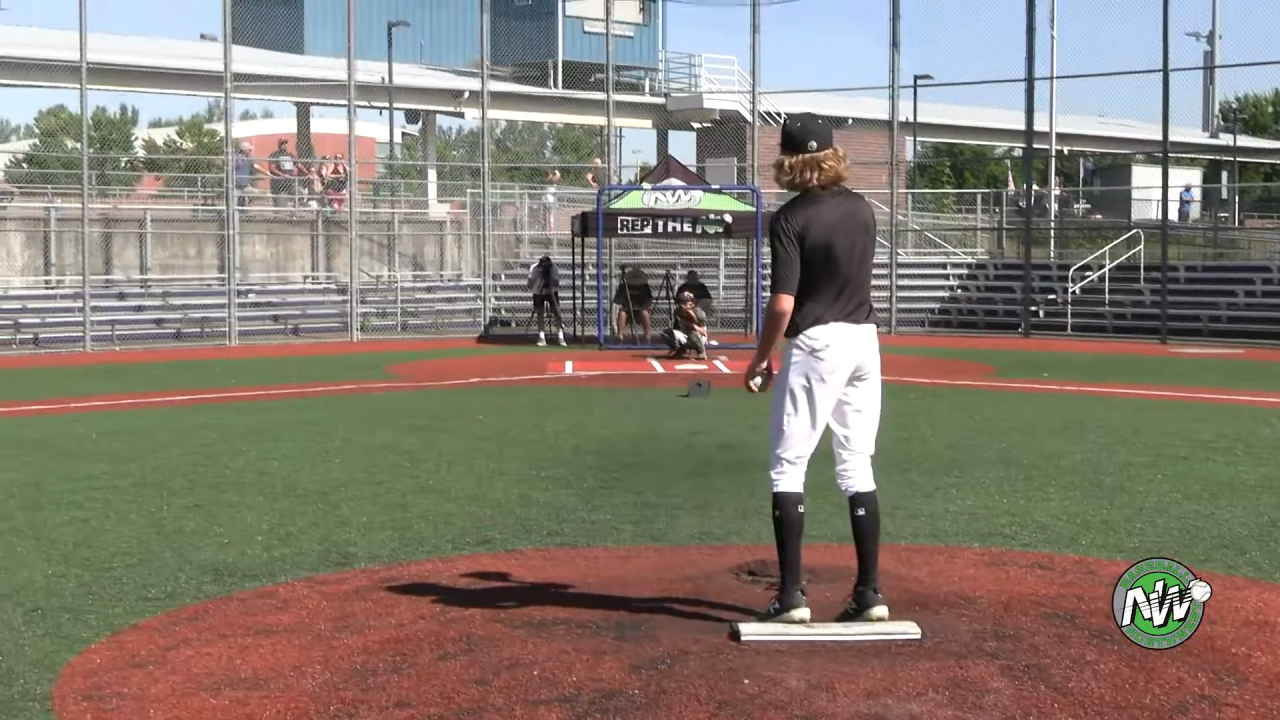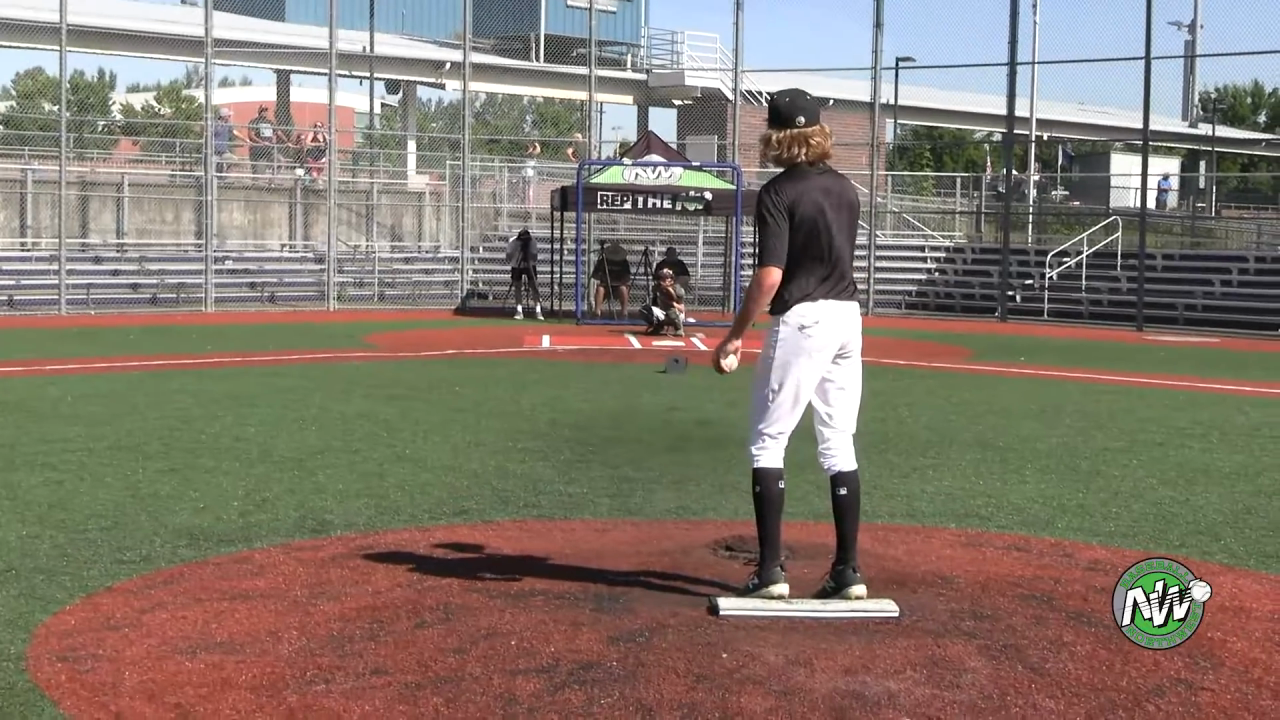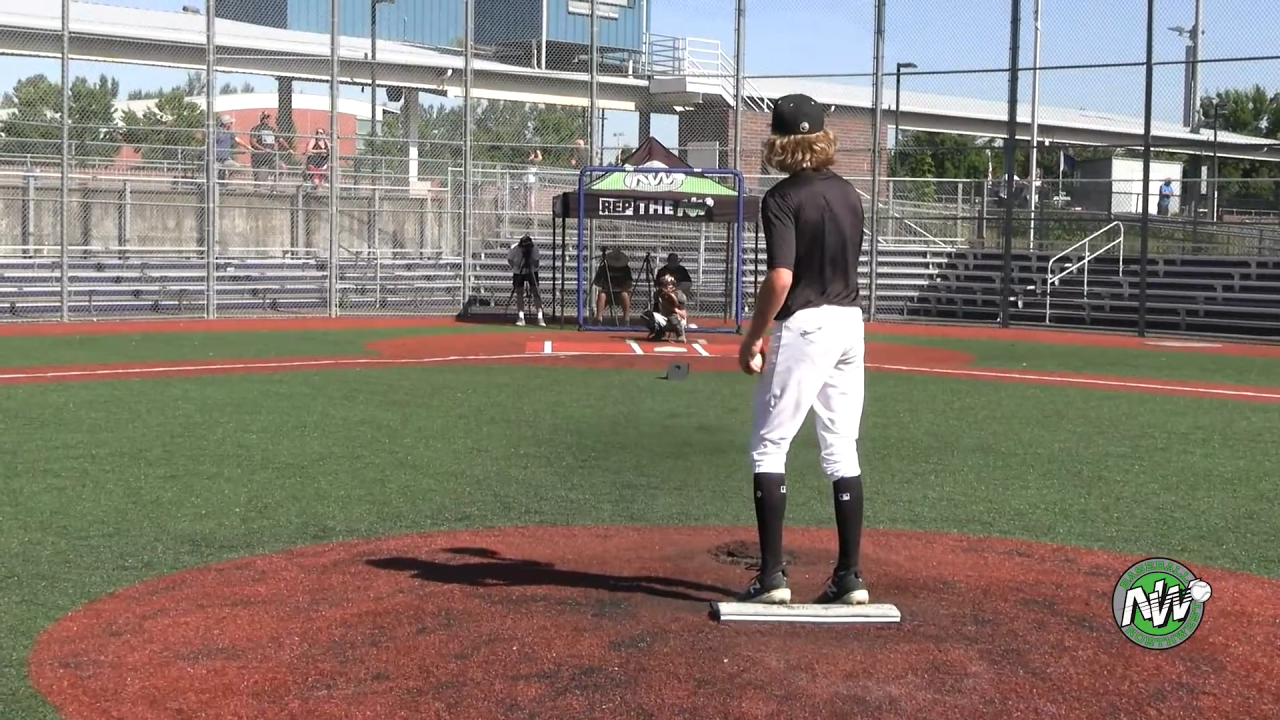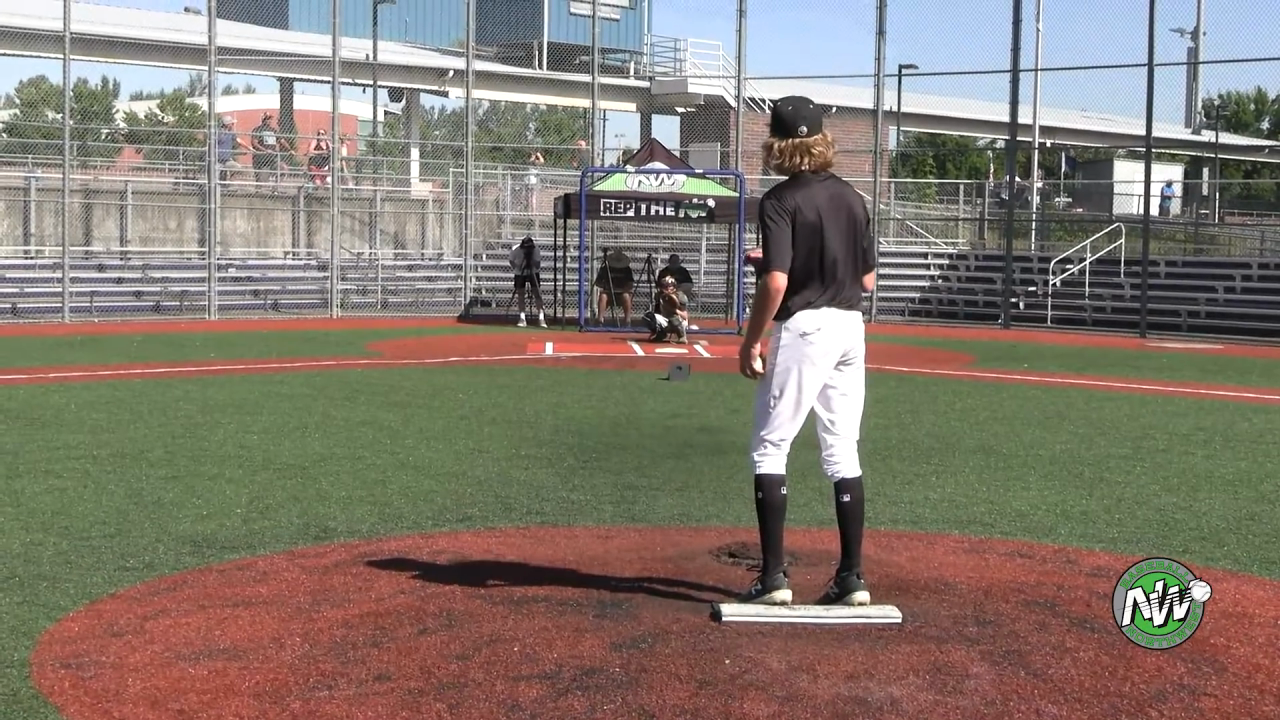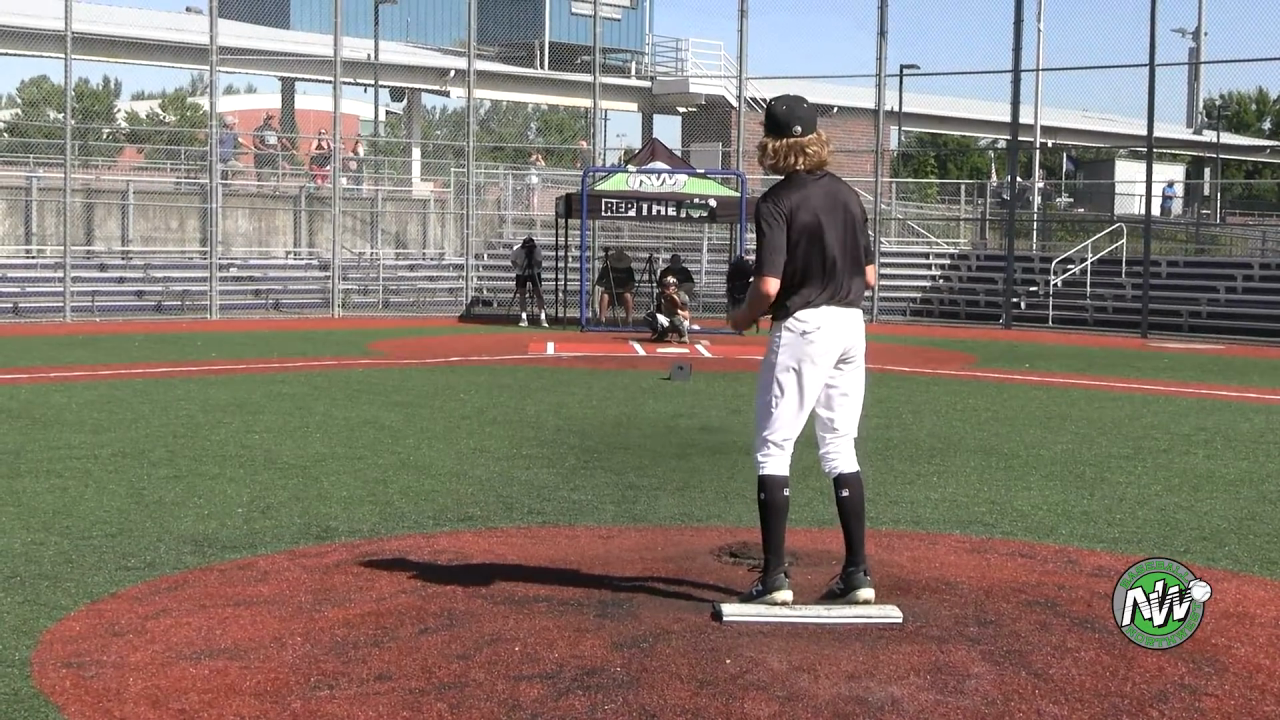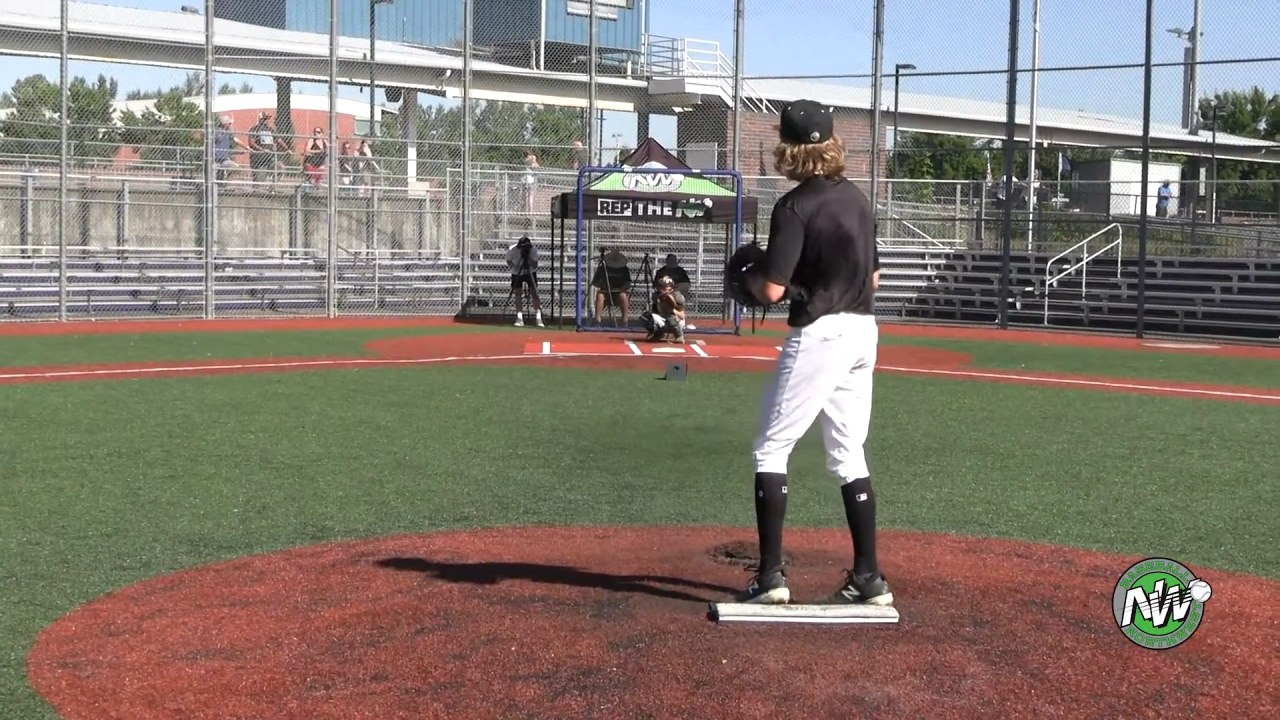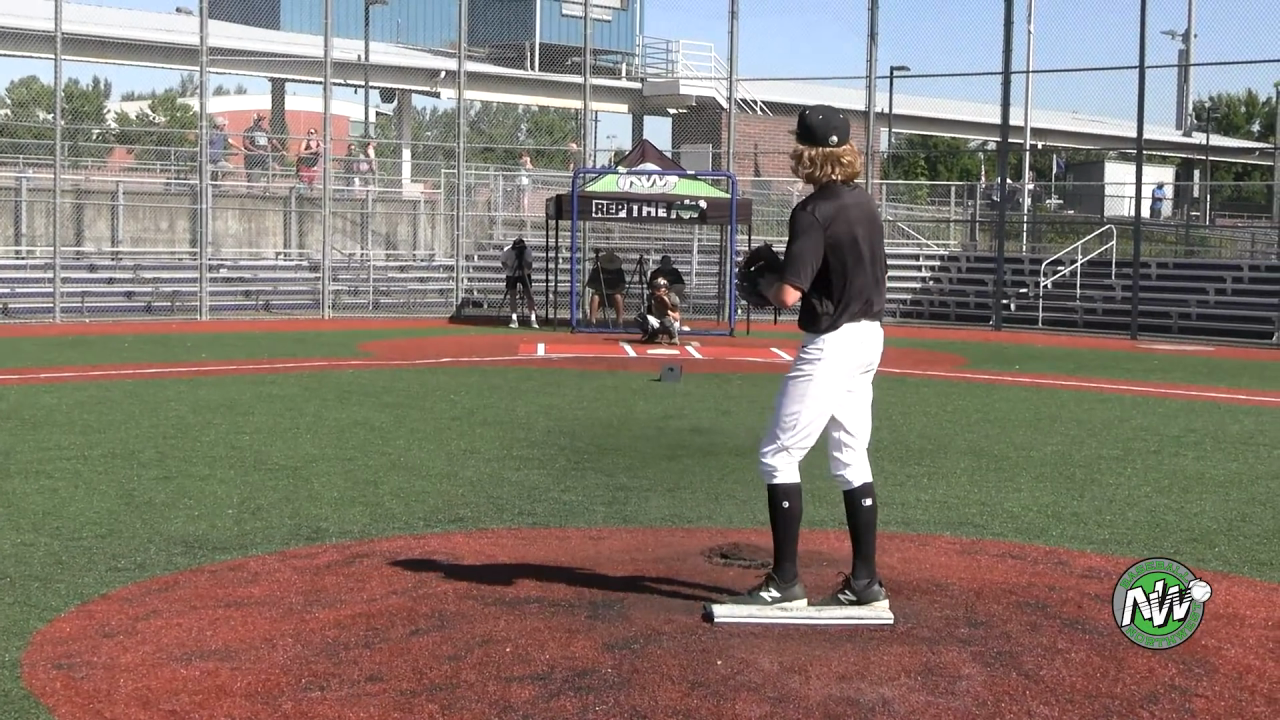
dt=0.3s
person 1, frame 1
left shoulder: (791, 218)
right shoulder: (861, 209)
left elbow: (783, 302)
left wrist: (761, 357)
left hip: (817, 345)
right hip: (864, 340)
left knee: (787, 467)
right knee: (857, 467)
left ankle: (791, 596)
right ankle: (869, 592)
person 1, frame 2
left shoulder: (777, 193)
right shoulder: (846, 189)
left elbow: (769, 275)
left wrist: (735, 335)
left hip: (801, 322)
right hip: (847, 318)
left knee: (768, 443)
right knee: (839, 445)
left ankle: (770, 571)
right ankle: (847, 571)
person 1, frame 3
left shoulder: (783, 197)
right shoulder: (849, 194)
left elbow: (781, 278)
left wrist: (752, 337)
left hip: (804, 327)
right hip: (850, 323)
left knee: (769, 448)
right knee: (842, 450)
left ankle: (772, 575)
right ankle: (849, 575)
person 1, frame 4
left shoulder: (780, 200)
right shoulder: (851, 197)
left elbow: (776, 282)
right elbow: (867, 280)
left wrist: (750, 340)
left hip: (803, 329)
right hip: (850, 328)
left knee: (769, 450)
right knee: (842, 453)
left ankle: (773, 577)
right ankle: (851, 577)
person 1, frame 5
left shoulder: (776, 202)
right shoulder: (846, 194)
left elbow: (767, 286)
right elbow: (869, 276)
left wrist: (744, 313)
left hip: (802, 329)
right hip: (851, 325)
left knee: (773, 450)
right knee: (841, 450)
left ankle: (774, 579)
right ankle: (856, 573)
person 1, frame 6
left shoulder: (796, 206)
right shoulder: (858, 199)
left elbow: (771, 289)
left wrist: (750, 276)
left hip: (818, 336)
right hip: (863, 331)
left knee: (771, 449)
right knee: (849, 455)
left ankle: (770, 576)
right ankle: (868, 579)
person 1, frame 7
left shoulder: (813, 211)
right shoulder: (866, 204)
left elbow: (787, 294)
right elbow: (880, 281)
left wrist: (762, 280)
left hip: (829, 344)
right hip: (868, 336)
left knee: (779, 456)
right knee: (851, 460)
left ankle: (785, 582)
right ankle: (865, 581)
